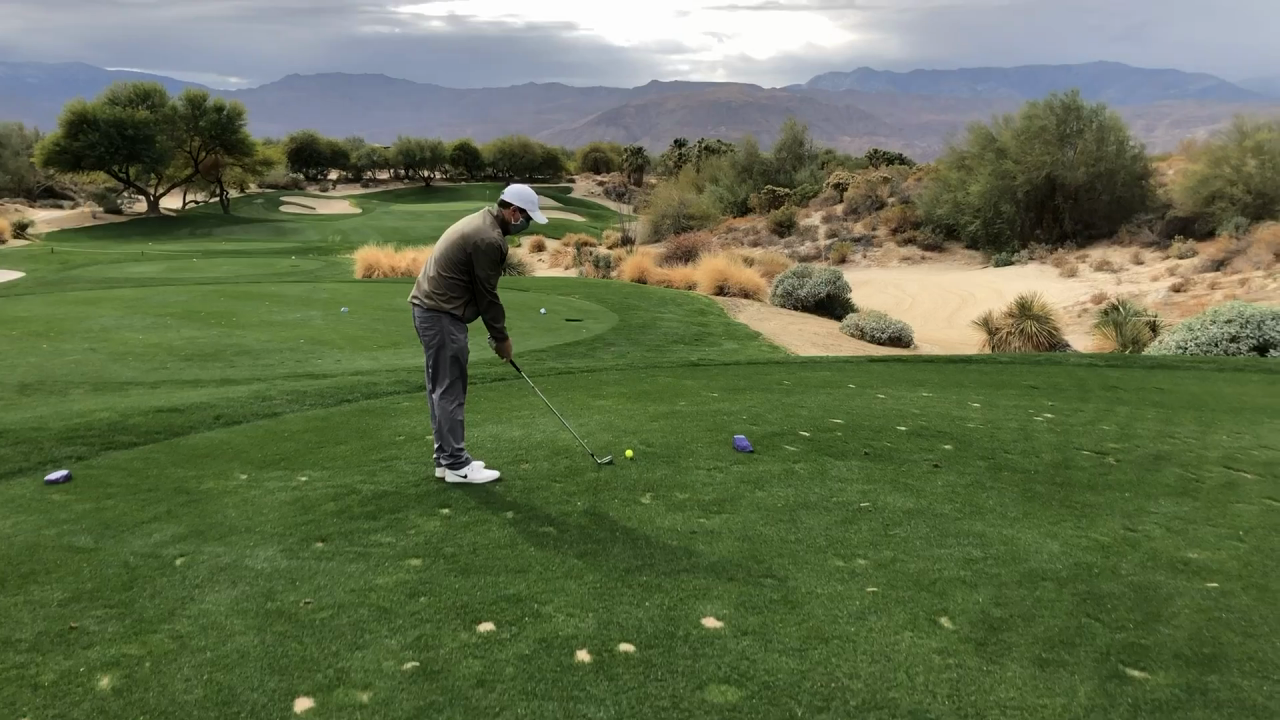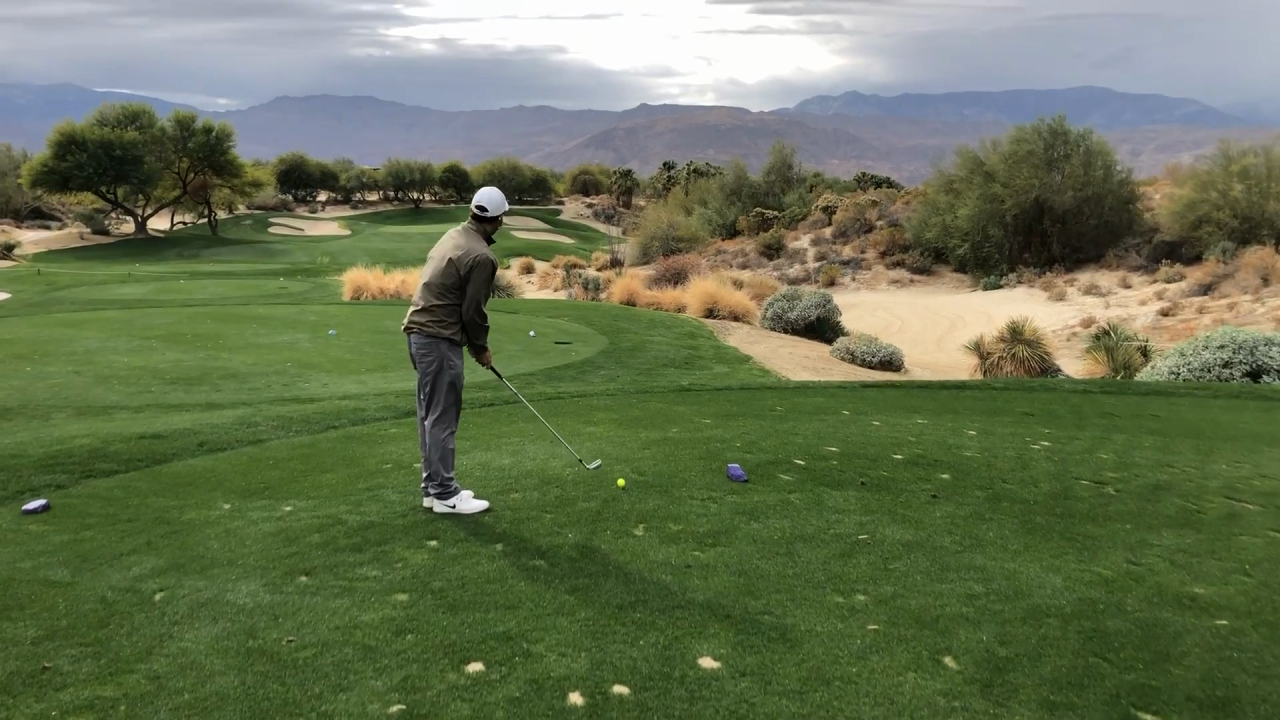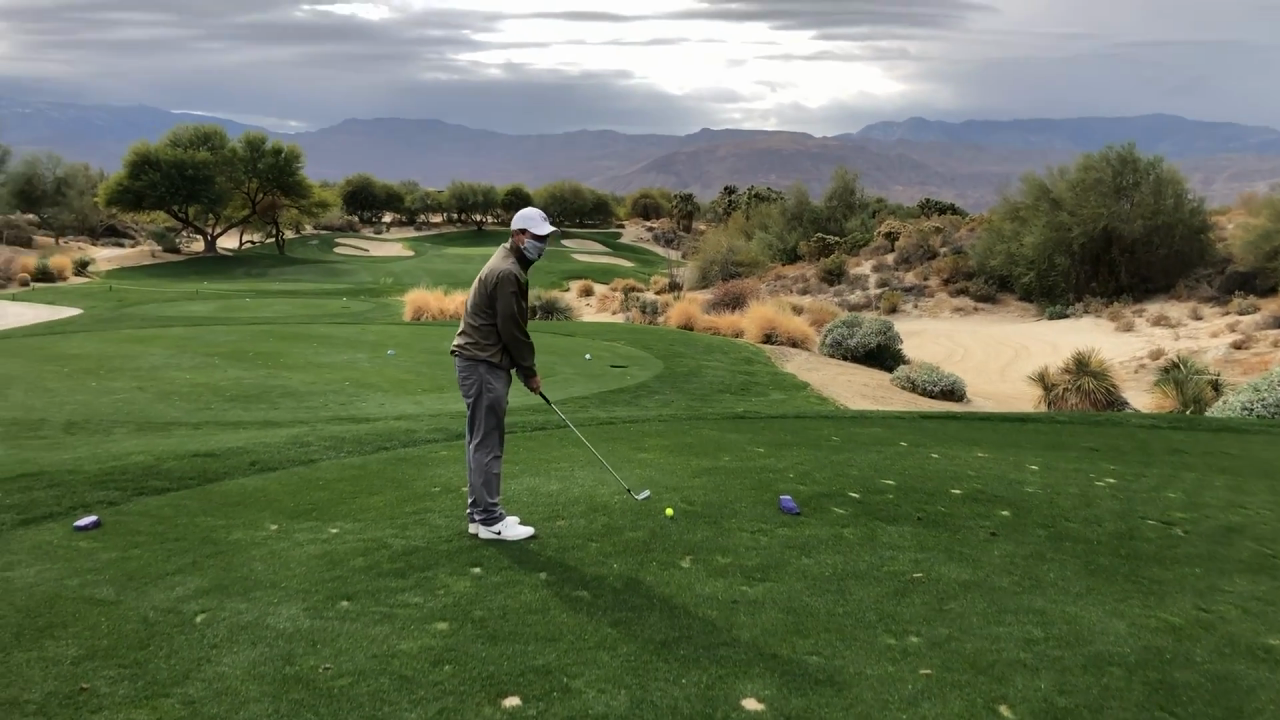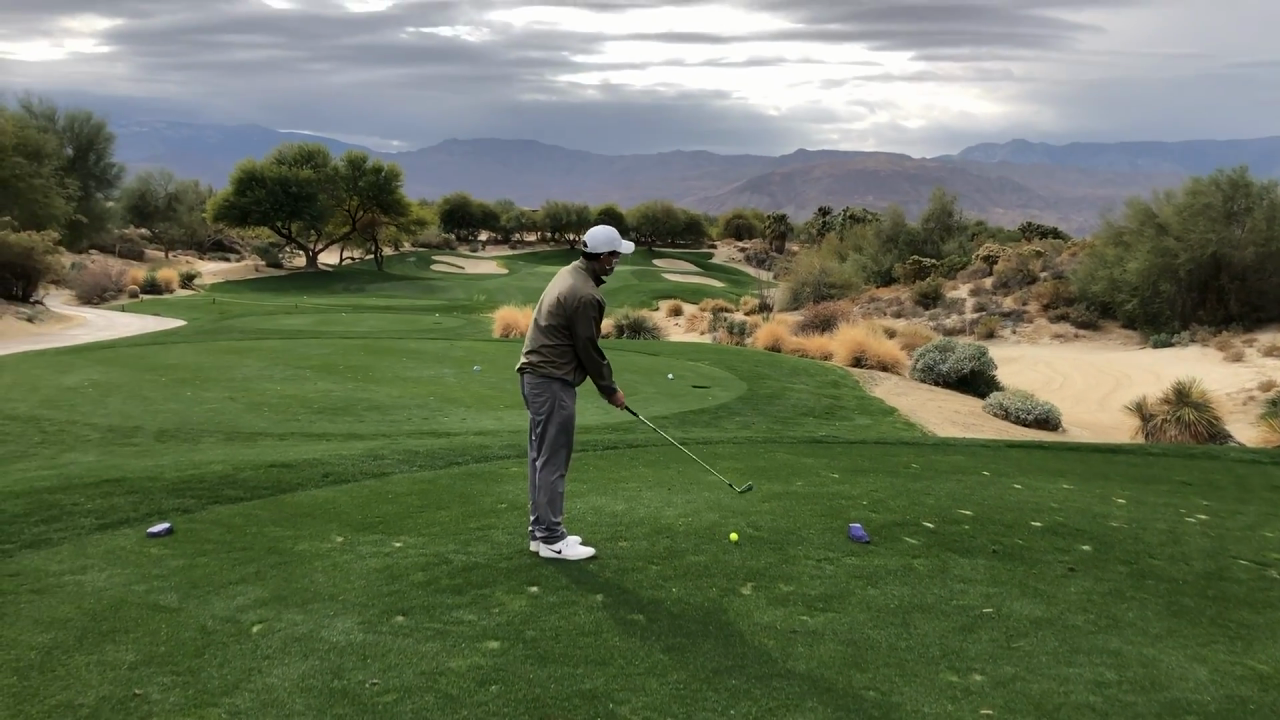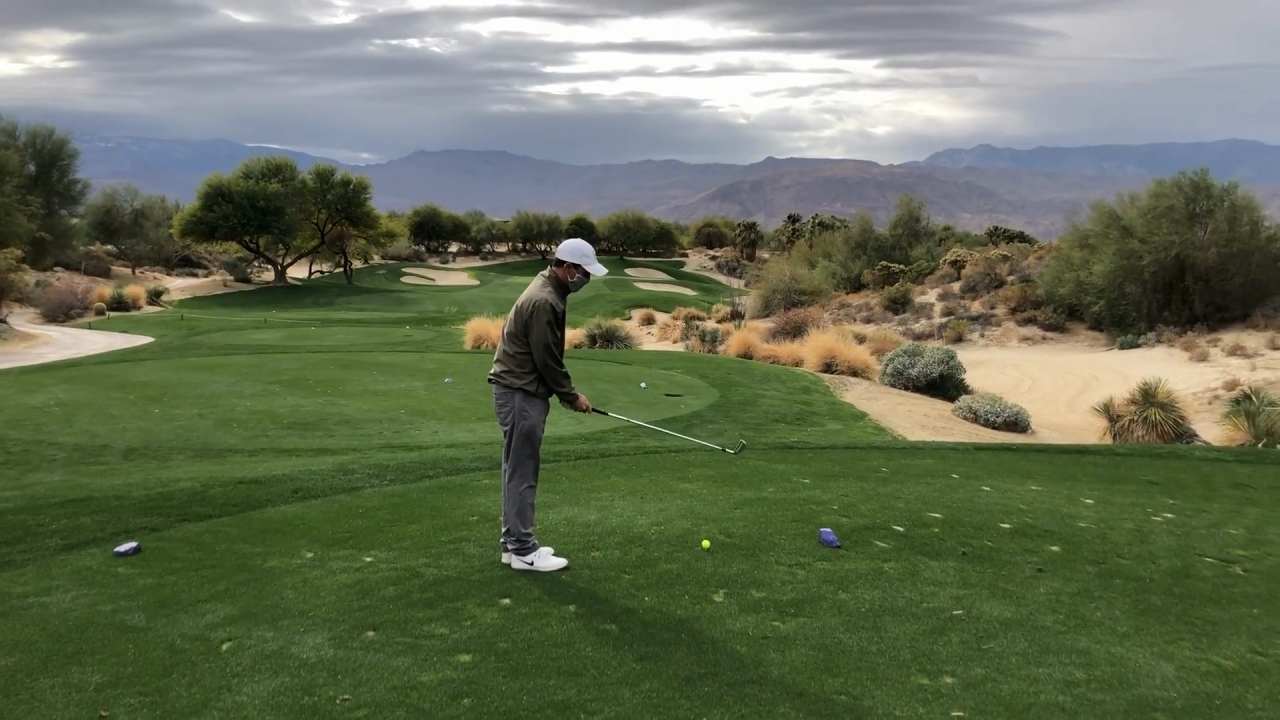
dt=0.7s
person 1, frame 1
left shoulder: (481, 221)
right shoulder: (489, 239)
right elbow: (486, 294)
left wrist: (497, 332)
right wrist: (501, 338)
left hip: (431, 308)
right hip: (442, 315)
left knee: (442, 388)
right knee: (450, 390)
left ankle: (446, 457)
right ankle: (456, 465)
person 1, frame 2
left shoulder: (454, 236)
right shoulder: (480, 256)
right elbow: (472, 311)
left wrist: (475, 346)
right wrist: (481, 349)
left hip: (421, 332)
right hip: (439, 340)
left knee: (431, 415)
right knee: (442, 418)
left ankle: (434, 486)
right ankle: (444, 495)
person 1, frame 3
left shoulder: (507, 264)
right shoulder: (507, 273)
right elbow: (511, 330)
left wrist: (522, 368)
right wrist: (529, 372)
left hip: (480, 361)
right hip: (483, 365)
left knee: (481, 441)
right knee: (488, 443)
left ankle: (480, 512)
right ankle: (489, 521)
person 1, frame 4
left shoulder: (569, 274)
right shoulder: (586, 295)
right elbow: (588, 350)
left wrist: (603, 384)
right wrist: (610, 390)
left hip: (537, 375)
right hip: (552, 382)
left knee: (542, 457)
right knee: (553, 461)
left ankle: (541, 530)
right ankle: (551, 539)
person 1, frame 5
left shoulder: (548, 290)
right shoulder: (544, 301)
right elbow: (547, 359)
left wrist: (566, 392)
right wrist: (571, 395)
left hip: (522, 390)
right hip: (520, 393)
left knee: (518, 469)
right knee: (522, 471)
left ankle: (513, 542)
right ankle: (523, 551)
